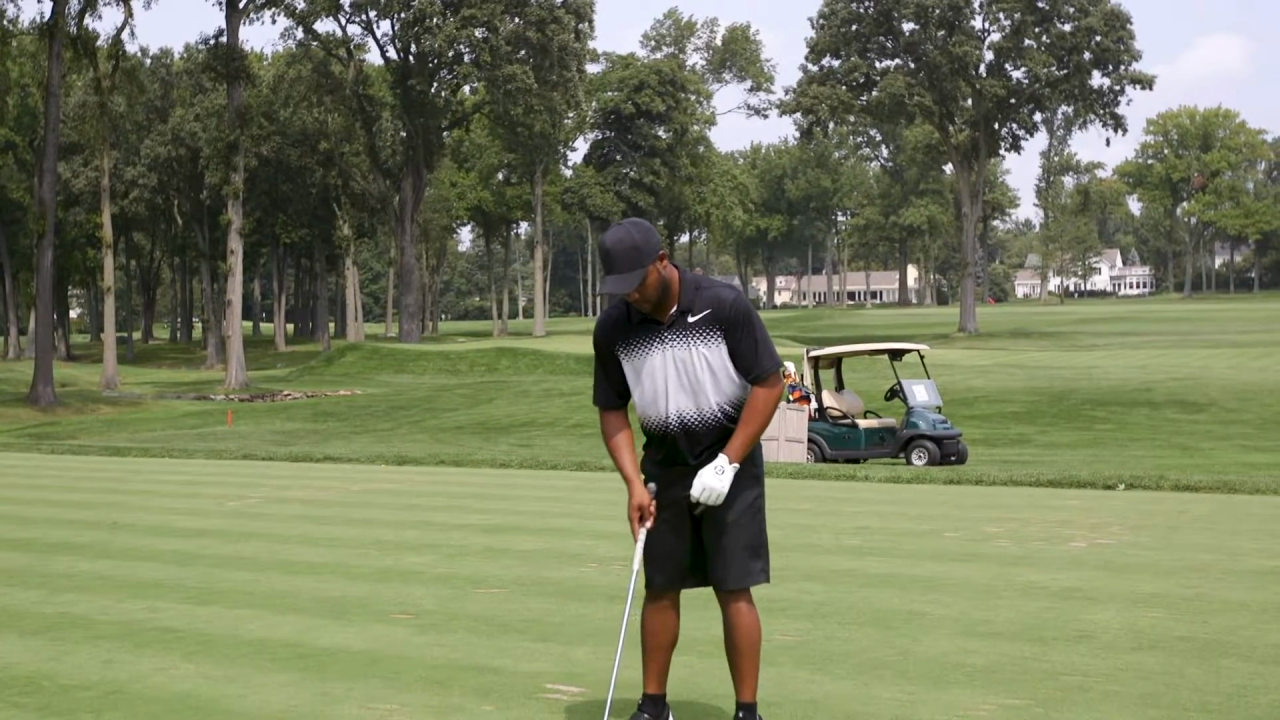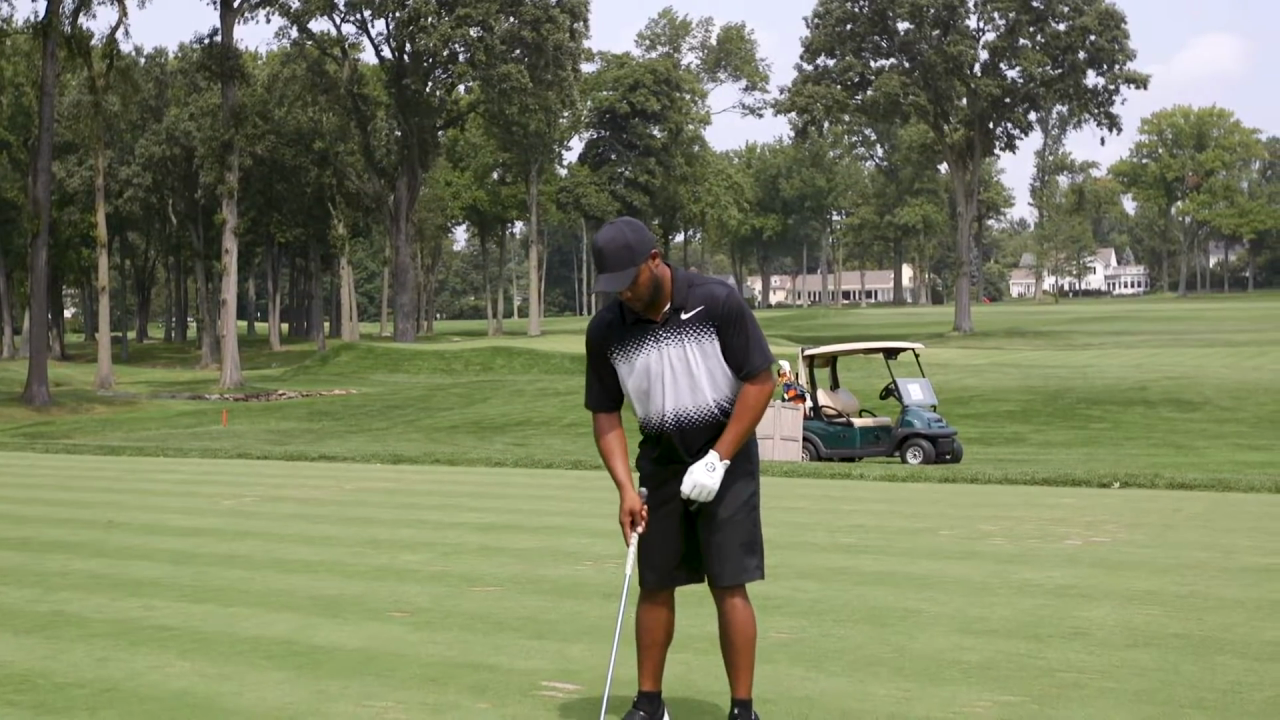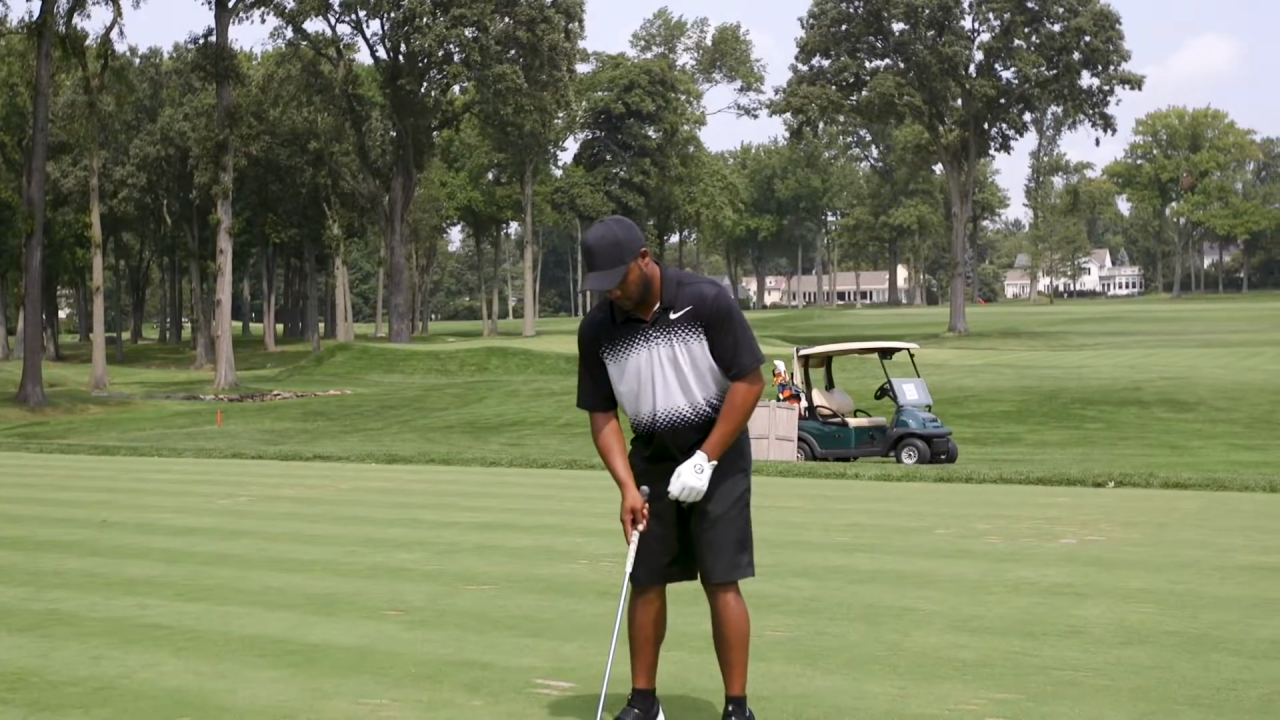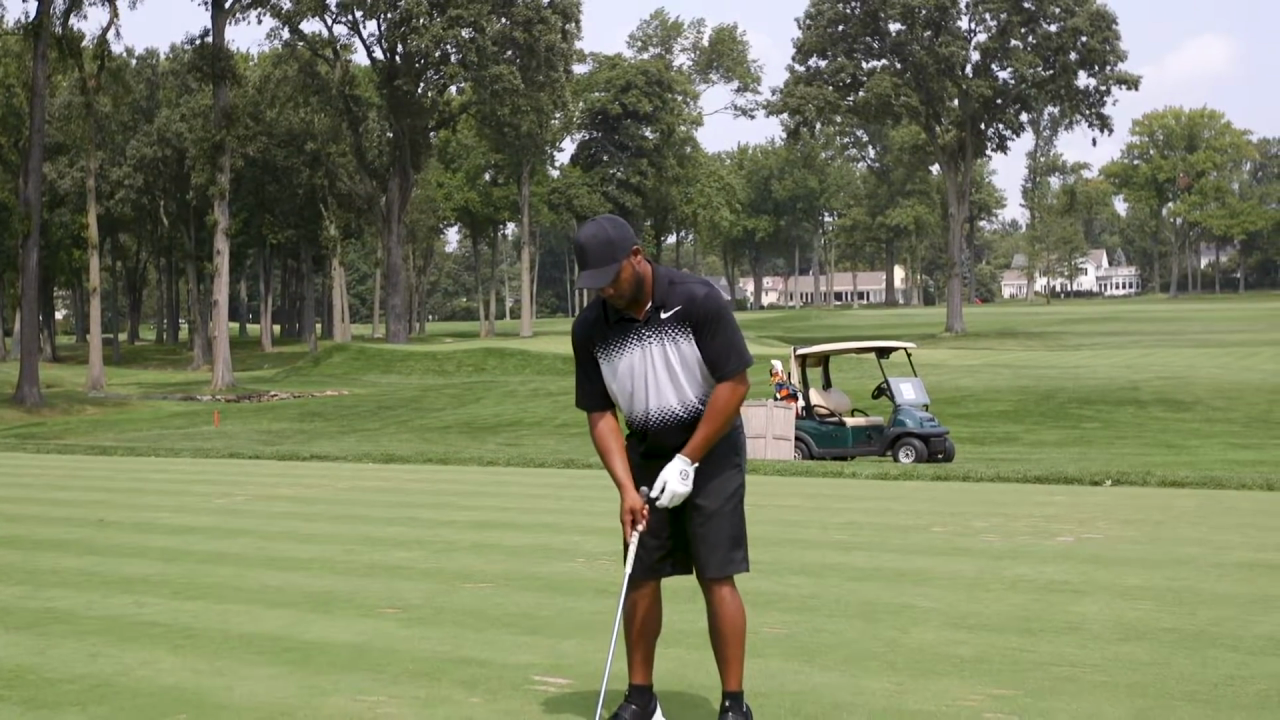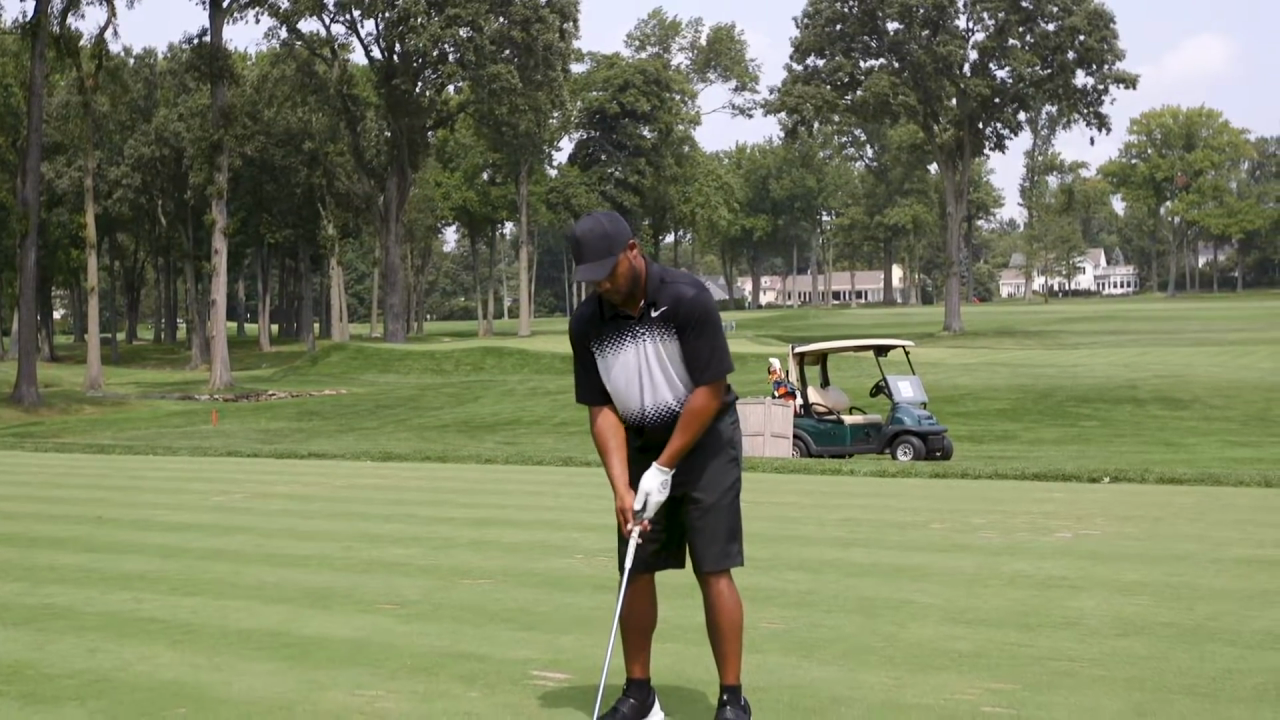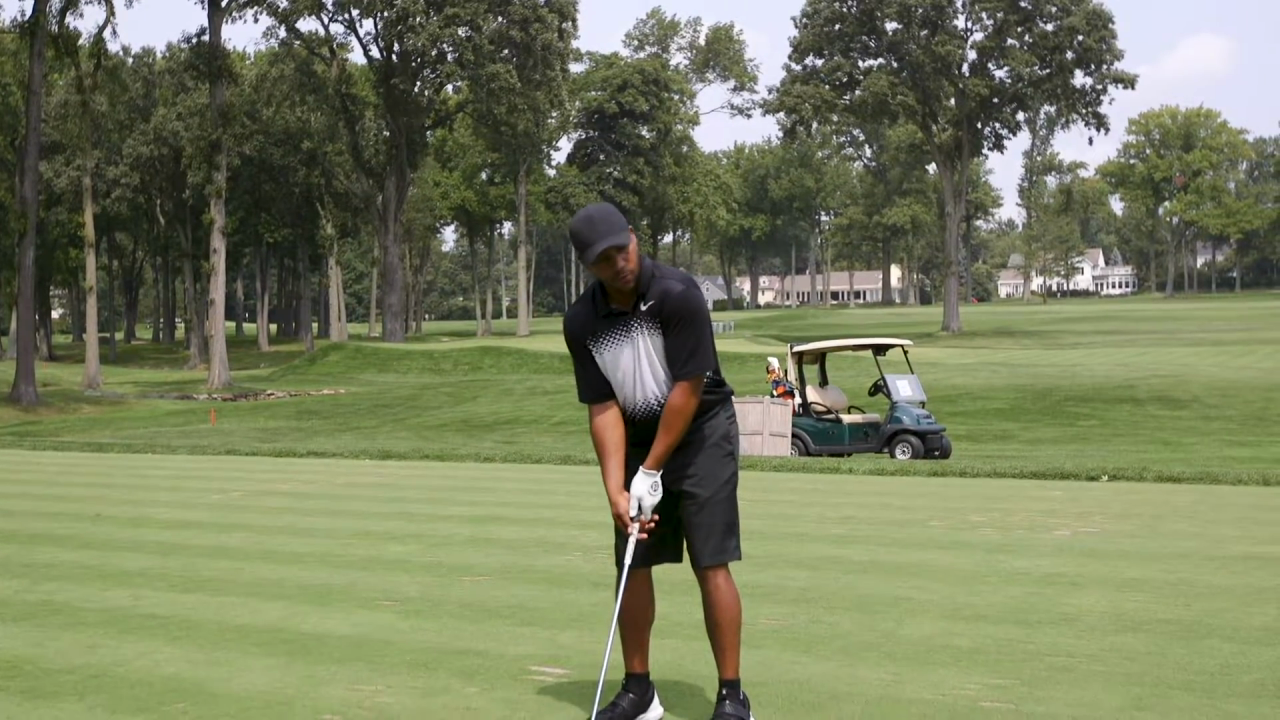
dt=0.3s
person 1, frame 1
left shoulder: (725, 305)
right shoulder: (611, 328)
left elbow: (769, 385)
right elbow: (612, 412)
left wrist: (726, 464)
right wrist: (633, 484)
left hip: (729, 462)
right hip: (665, 466)
left knee: (733, 590)
right knee: (660, 589)
person 1, frame 2
left shoulder: (718, 301)
right shoulder: (605, 330)
left elbow: (760, 381)
right elbow: (605, 414)
left wrist: (717, 459)
right wrist: (626, 489)
left hip: (724, 457)
right hip: (660, 461)
left knee: (728, 585)
right knee: (655, 586)
person 1, frame 3
left shoulder: (708, 300)
right shoulder: (596, 329)
left elbow: (749, 381)
right elbow: (602, 414)
left wrist: (705, 460)
right wrist: (627, 487)
left hip: (717, 452)
right hip: (651, 458)
left knee: (721, 582)
right knee: (645, 582)
person 1, frame 4
left shoulder: (697, 299)
right shoulder: (590, 327)
left elbow: (734, 383)
right elbow: (600, 413)
left wrist: (687, 460)
right wrist: (626, 489)
left hip: (710, 448)
right hip: (645, 454)
left knee: (717, 577)
right knee: (640, 578)
person 1, frame 5
left shoulder: (687, 298)
right shoulder: (585, 323)
left elbow: (709, 393)
right elbow: (601, 409)
left wrist: (663, 469)
right wrist: (621, 487)
left hip: (705, 441)
right hip: (642, 447)
left knee: (713, 570)
right knee: (636, 571)
person 1, frame 6
left shoulder: (677, 293)
right shoulder: (581, 320)
left elbow: (687, 390)
right elbow: (602, 408)
left wrist: (652, 472)
right wrist: (615, 488)
left hip: (701, 431)
right hip: (638, 438)
left knee: (710, 564)
right knee: (632, 566)
